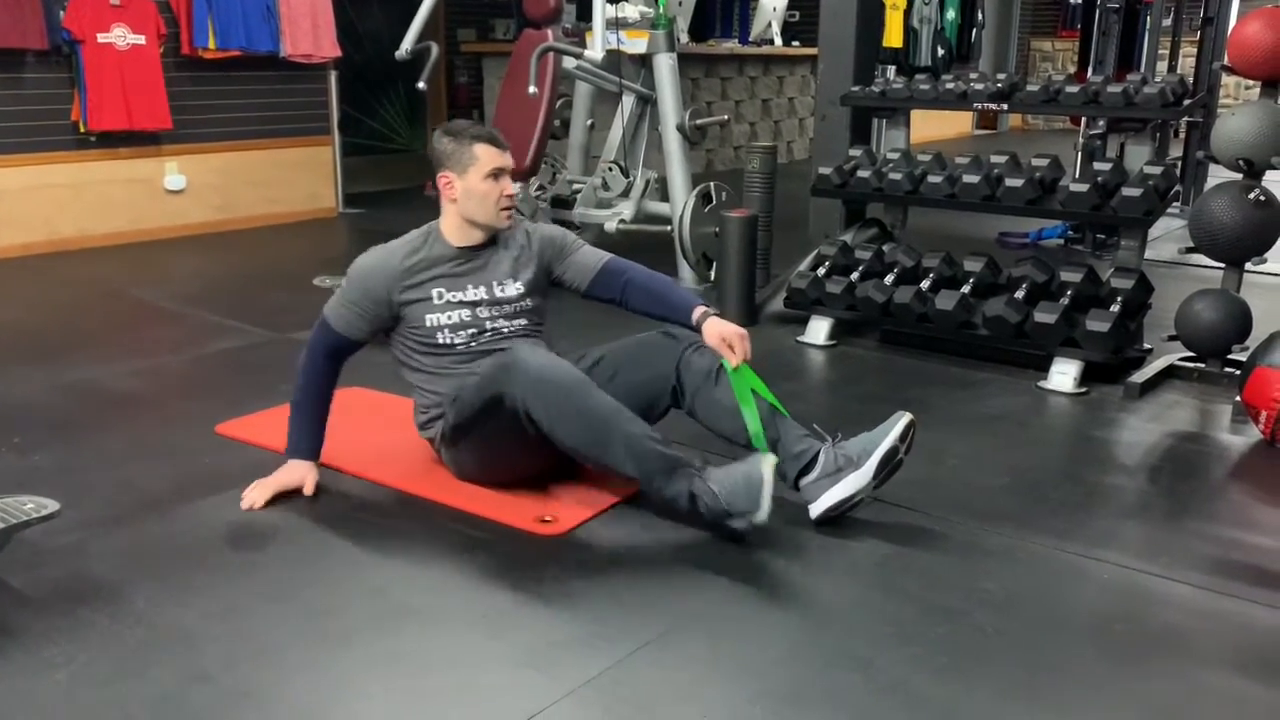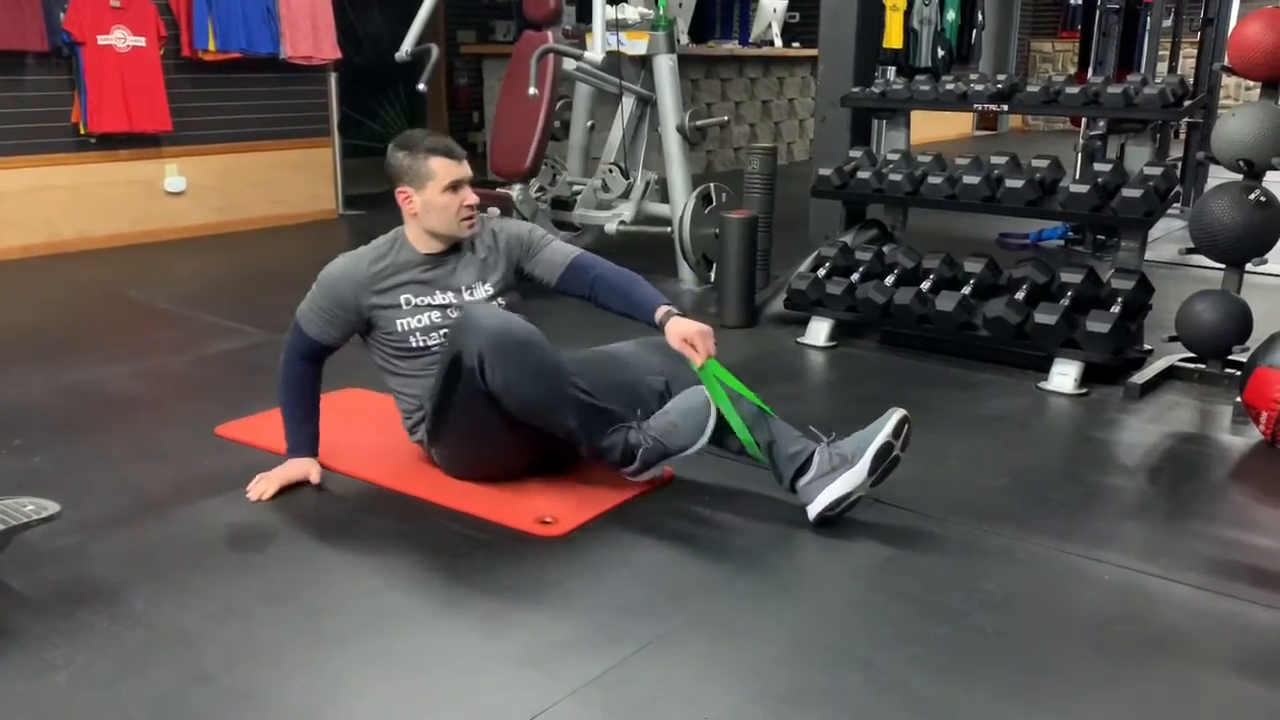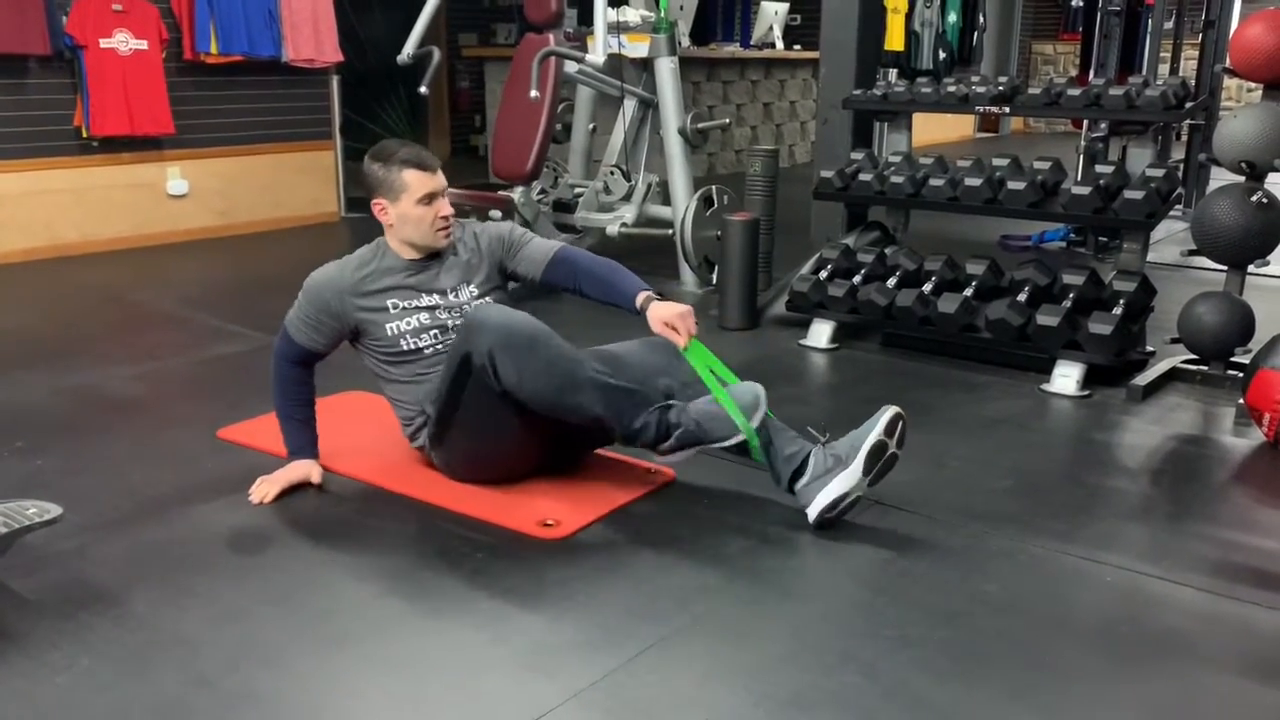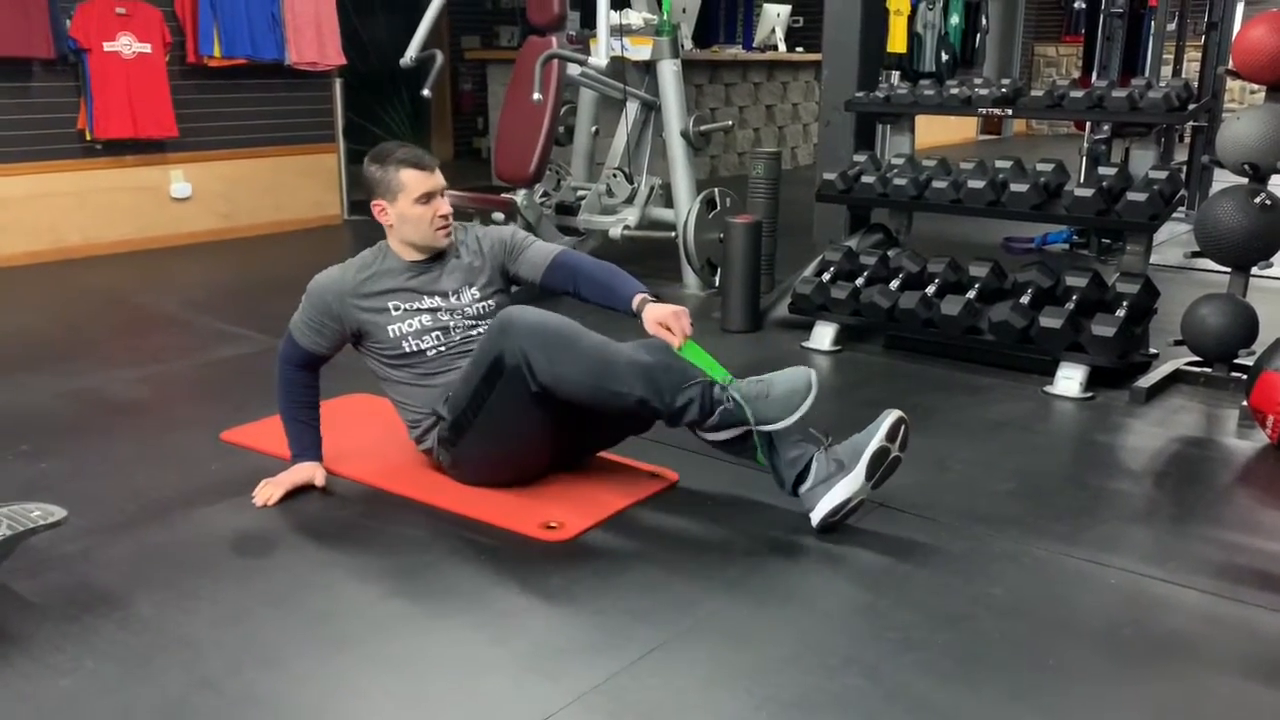
dt=0.2s
person 1, frame 1
left shoulder: (537, 241)
right shoulder: (389, 269)
left elbow: (621, 279)
right elbow: (324, 353)
left wrist: (702, 316)
right wrist: (302, 456)
left hip: (546, 404)
right hip: (473, 434)
left knee: (681, 351)
right knee: (530, 368)
left ankle: (814, 468)
right ankle: (701, 492)
person 1, frame 2
left shoulder: (504, 238)
right shoulder: (355, 277)
left elbow: (588, 274)
right elbow: (302, 354)
left wrist: (664, 315)
right wrist: (303, 452)
left hip: (538, 413)
right hip: (465, 436)
left knee: (670, 360)
right knee: (485, 324)
left ankle: (812, 470)
right ankle: (629, 445)
person 1, frame 3
left shoulder: (485, 240)
right shoulder: (341, 286)
left elbow: (571, 266)
right elbow: (292, 360)
left wrist: (646, 301)
right wrist: (302, 454)
left hip: (537, 413)
right hip: (464, 439)
left knee: (663, 355)
right knee: (494, 325)
left ankle: (807, 470)
right ankle: (662, 430)
person 1, frame 4
left shoulder: (490, 244)
right shoulder: (343, 289)
left elbow: (574, 269)
right elbow: (296, 364)
left wrist: (643, 302)
right wrist: (306, 457)
left hip: (548, 416)
right hip: (470, 441)
left knee: (663, 357)
right knee: (523, 327)
left ankle: (813, 474)
right ankle: (719, 407)
